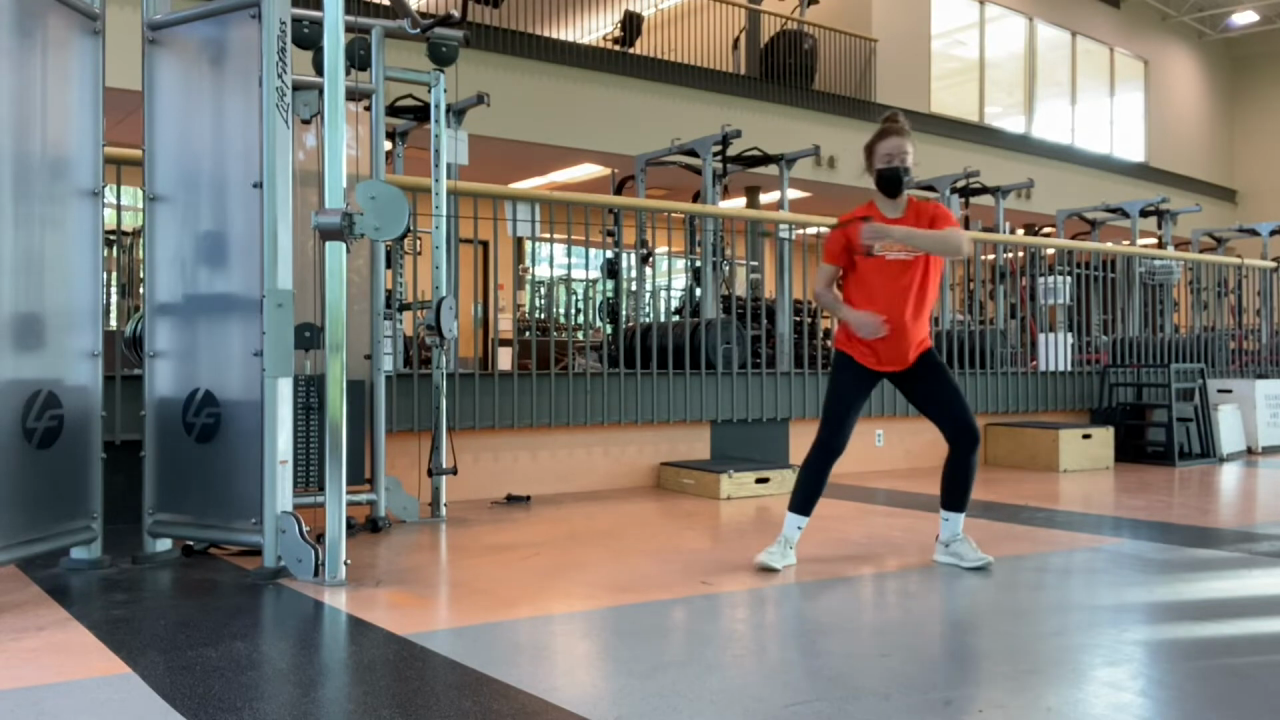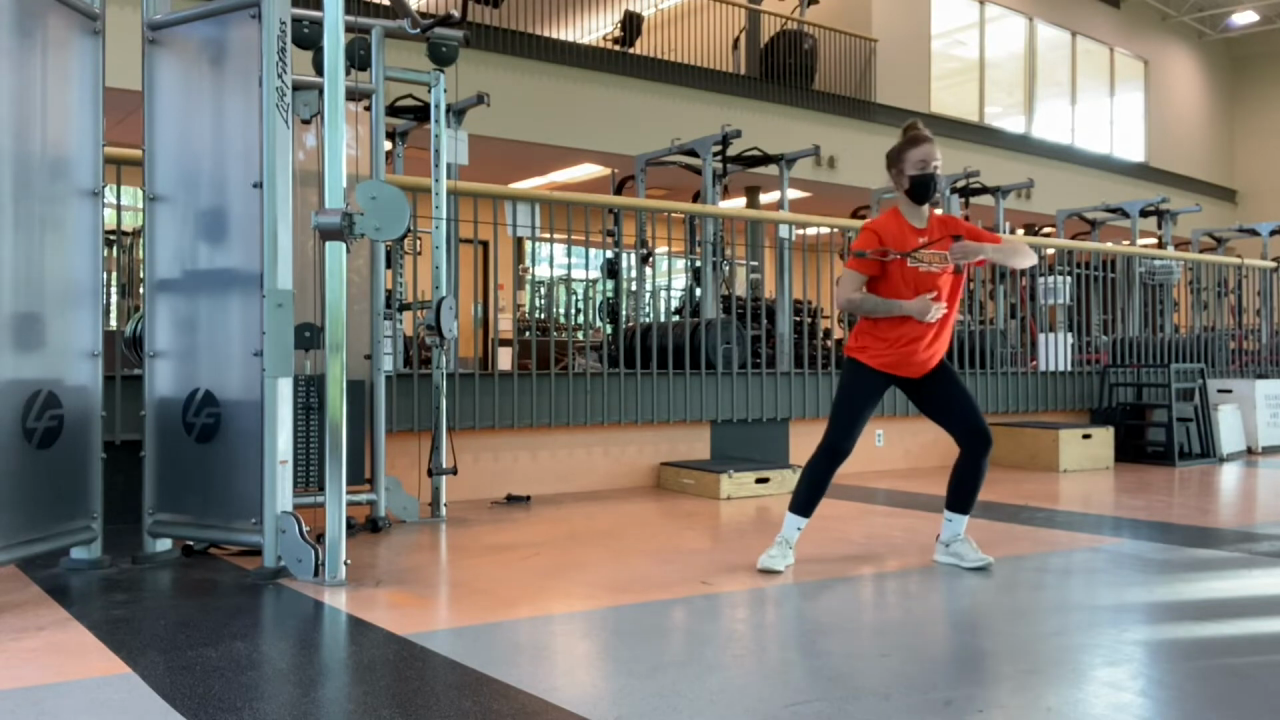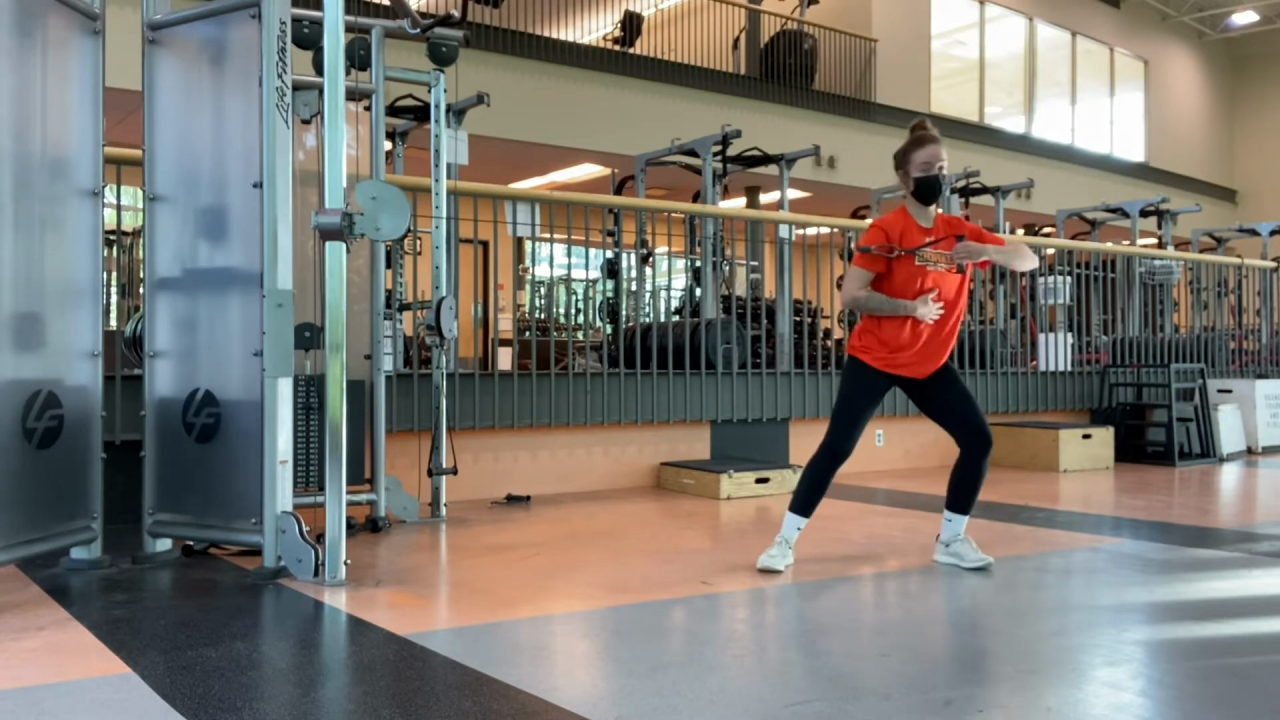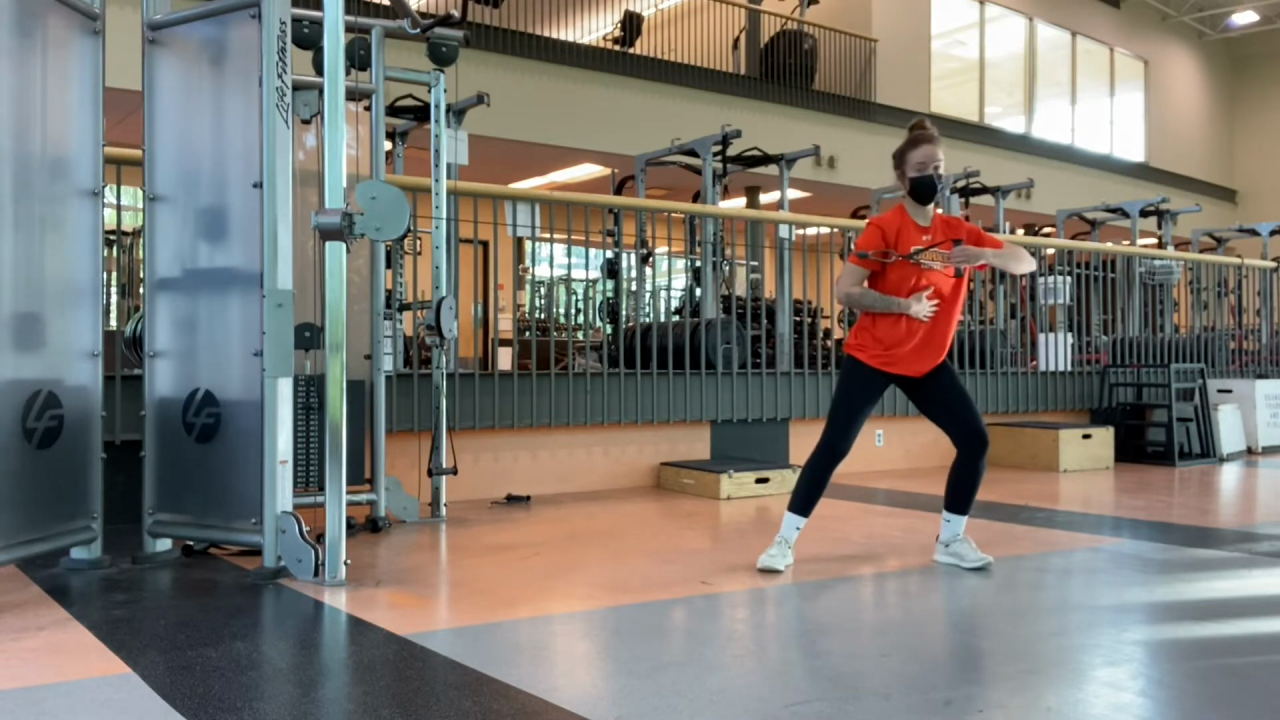
dt=0.2s
person 1, frame 1
left shoulder: (931, 215)
right shoulder: (851, 224)
left elbow: (962, 246)
right elbow: (820, 288)
left wrist: (901, 235)
right wrist: (849, 315)
left hip: (916, 353)
right hip: (858, 354)
left knee: (966, 434)
right knee: (830, 443)
left ankle: (950, 538)
right ankle: (786, 542)
person 1, frame 2
left shoulder: (955, 230)
right shoulder: (878, 232)
left elbow: (1027, 257)
right elbow: (846, 299)
left wrist: (984, 249)
right wrist: (909, 308)
left hip: (928, 363)
right hip: (871, 360)
left knee: (978, 439)
right knee: (836, 446)
left ankle: (951, 539)
right ankle: (785, 541)
person 1, frame 3
left shoulder: (960, 231)
right shoulder: (886, 230)
left elbow: (1028, 259)
right elbow: (851, 296)
left wrist: (988, 250)
right wrist: (911, 308)
left hip: (931, 364)
right hip: (874, 359)
left knee: (978, 440)
right knee: (837, 446)
left ankle: (951, 540)
right ankle: (785, 541)
person 1, frame 4
left shoulder: (959, 231)
right shoulder: (884, 228)
left elbow: (1026, 262)
right elbow: (845, 291)
left wrist: (986, 255)
right wrist: (903, 305)
left hip: (928, 362)
right hip: (871, 357)
left knee: (975, 440)
right knee: (834, 445)
left ankle: (951, 540)
right ankle: (784, 541)
